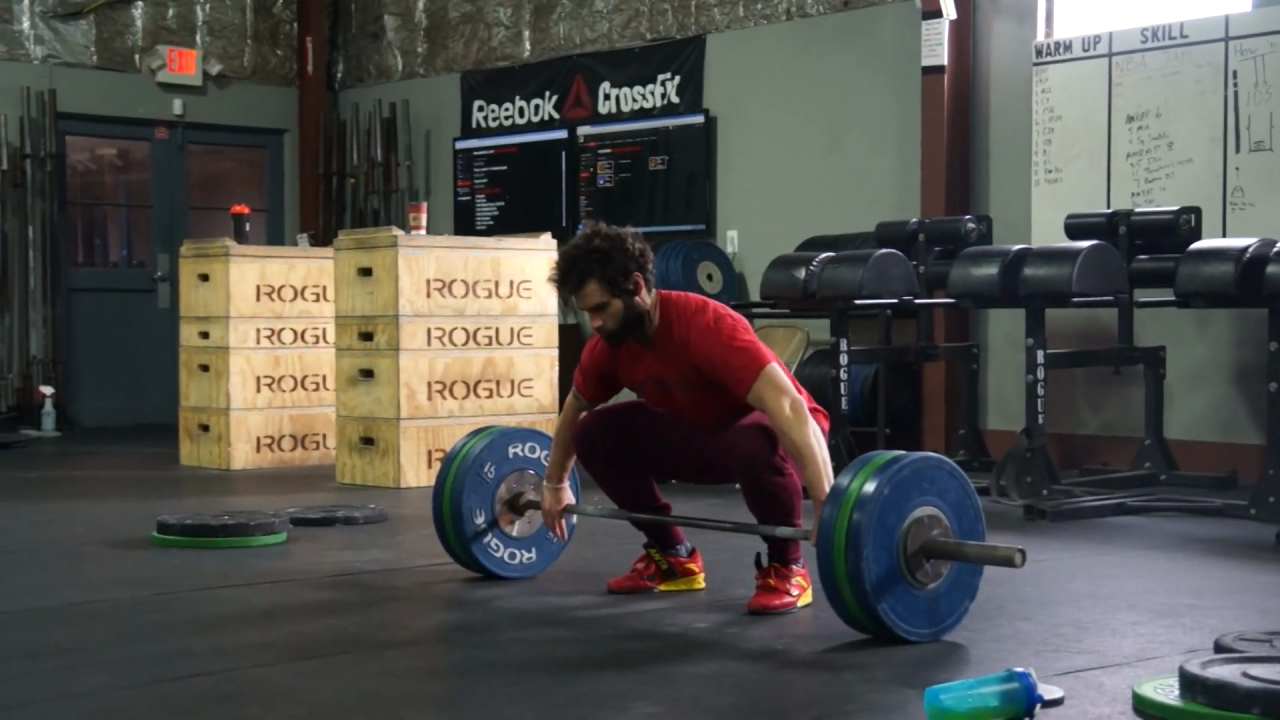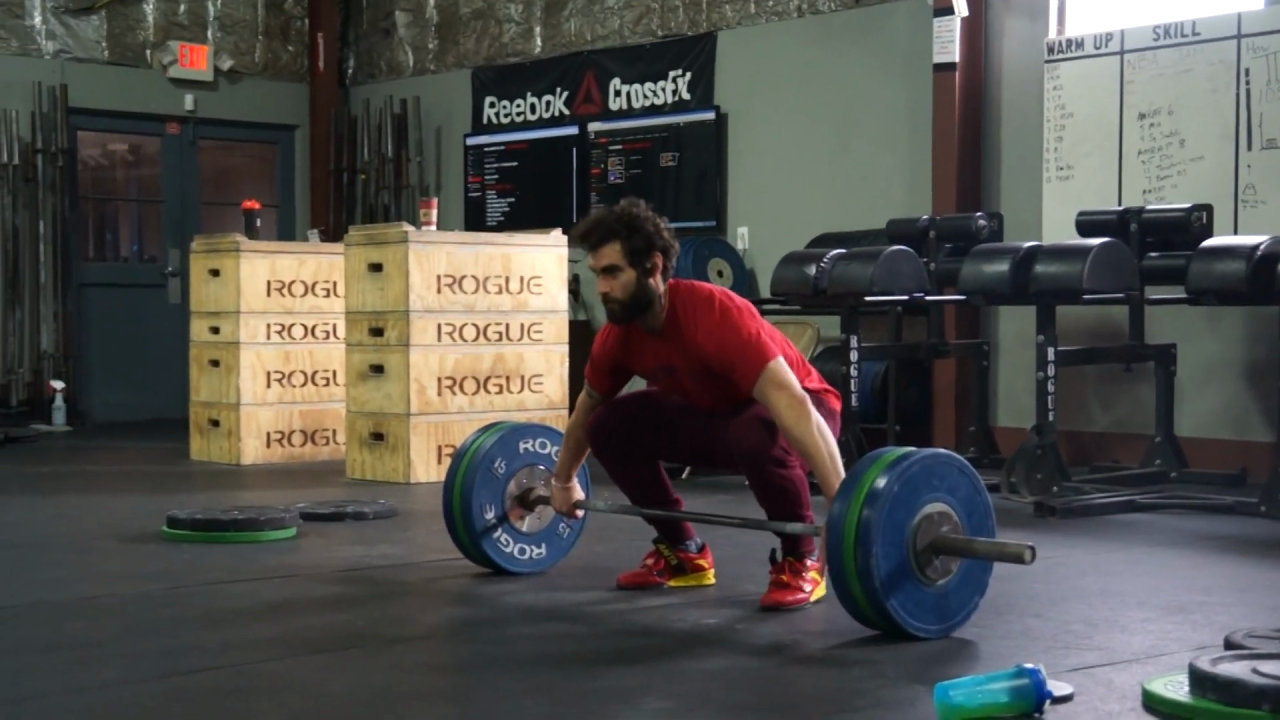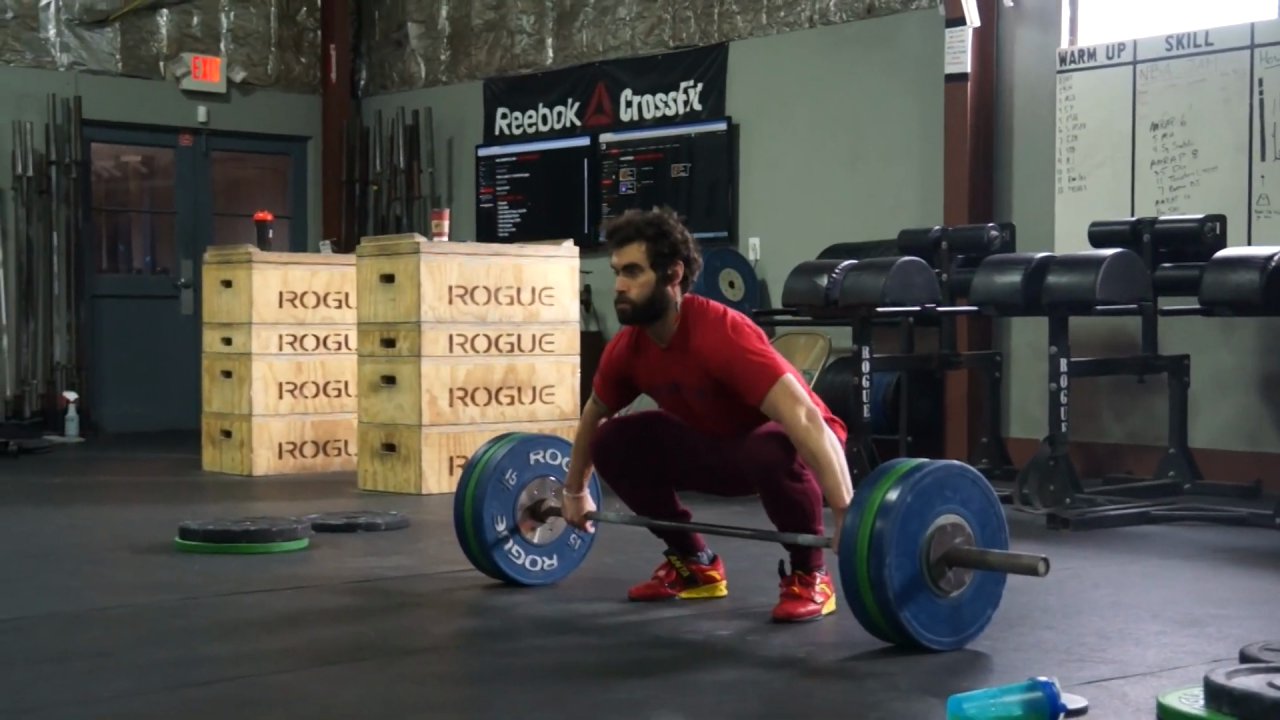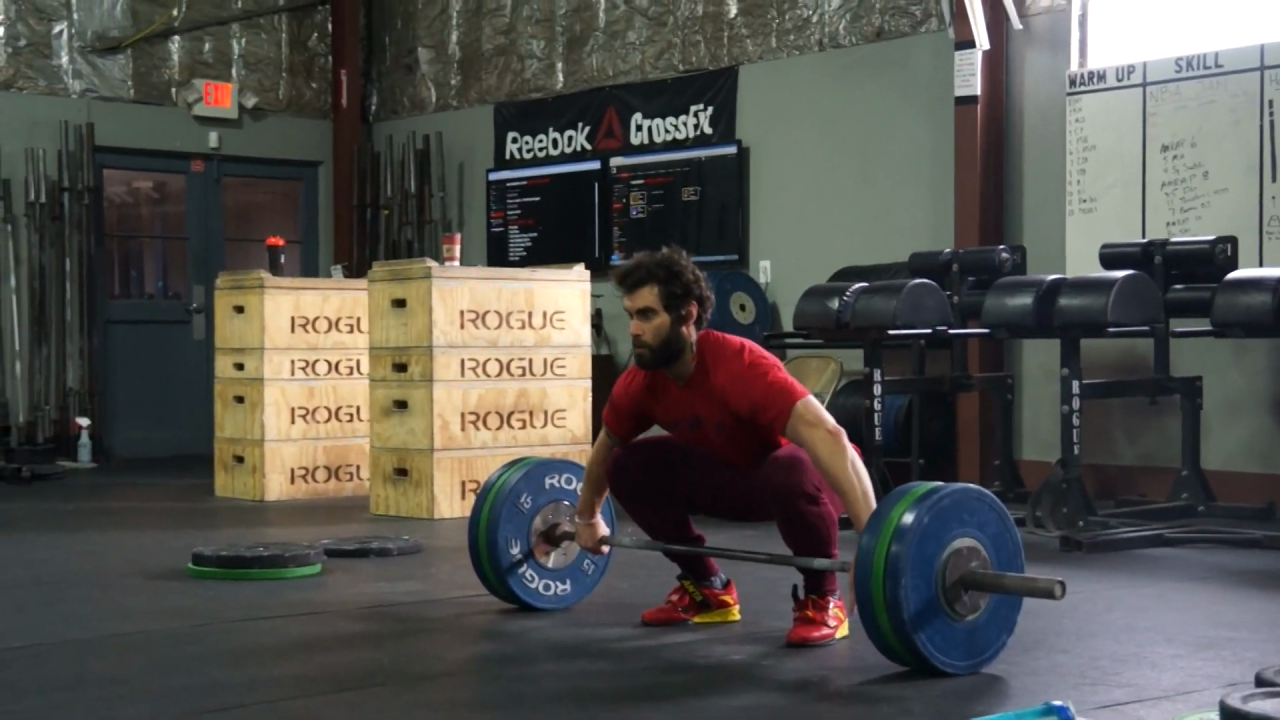
dt=0.5s
person 1, frame 1
left shoulder: (707, 327)
right shoulder: (608, 346)
left elbow: (788, 408)
right elbow: (575, 410)
left wrist: (828, 507)
right wrist: (555, 485)
left hip: (780, 428)
right hip: (703, 432)
left knee: (757, 446)
right knee: (595, 435)
left ankle: (787, 568)
right ankle: (672, 556)
person 1, frame 2
left shoulder: (715, 315)
right shoulder: (618, 335)
left elbow: (791, 403)
right elbow: (589, 405)
right wrist: (563, 480)
left hip: (795, 409)
right hip: (714, 416)
left knee: (759, 439)
right knee: (608, 426)
left ankle: (801, 561)
right ankle: (682, 550)
person 1, frame 3
left shoulder: (721, 335)
right shoulder: (627, 347)
left elbow: (803, 418)
right elbow: (595, 413)
left wrist: (848, 515)
right wrist: (575, 493)
left hip: (794, 442)
right hip: (719, 444)
left knee: (772, 452)
right knee: (612, 443)
left ankle: (809, 576)
right ankle: (693, 563)
person 1, frame 4
left shoulder: (739, 366)
right shoulder: (639, 383)
left elbow: (830, 439)
right elbow: (606, 447)
right wrist: (587, 518)
left hip: (813, 468)
right hip: (732, 471)
left knee: (789, 476)
right knee: (627, 468)
left ankle: (823, 600)
right ankle: (707, 587)
